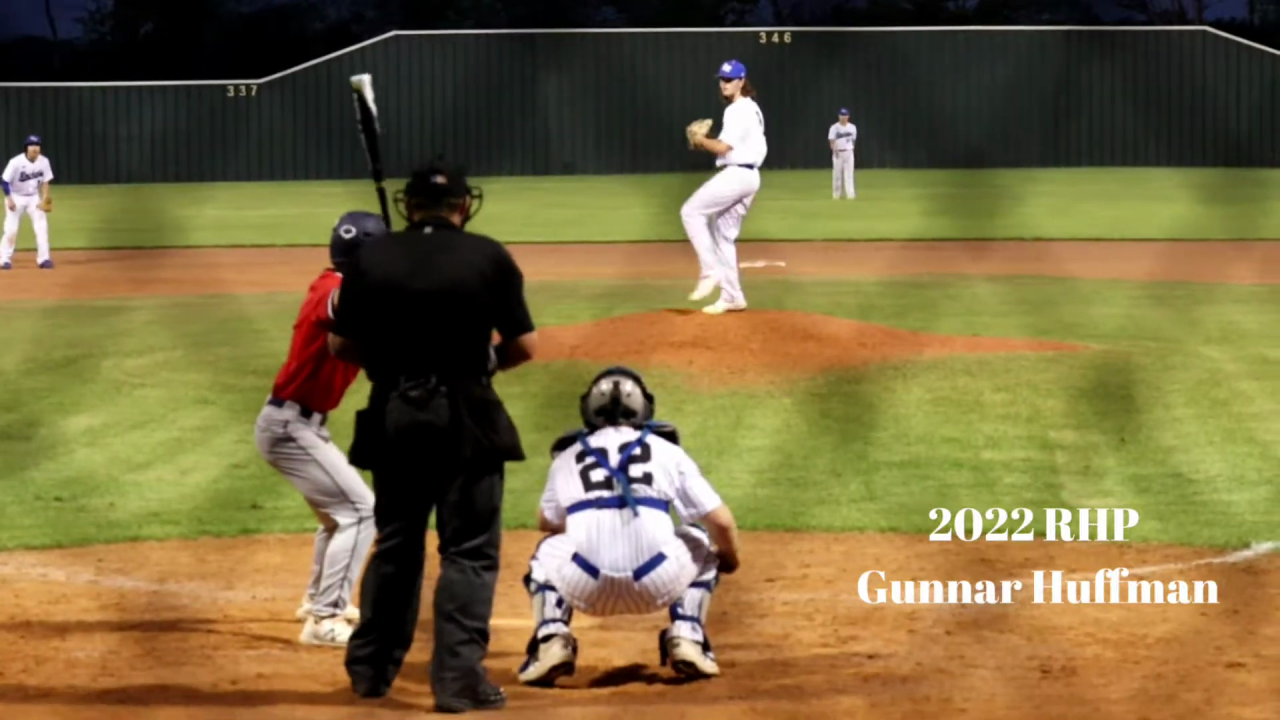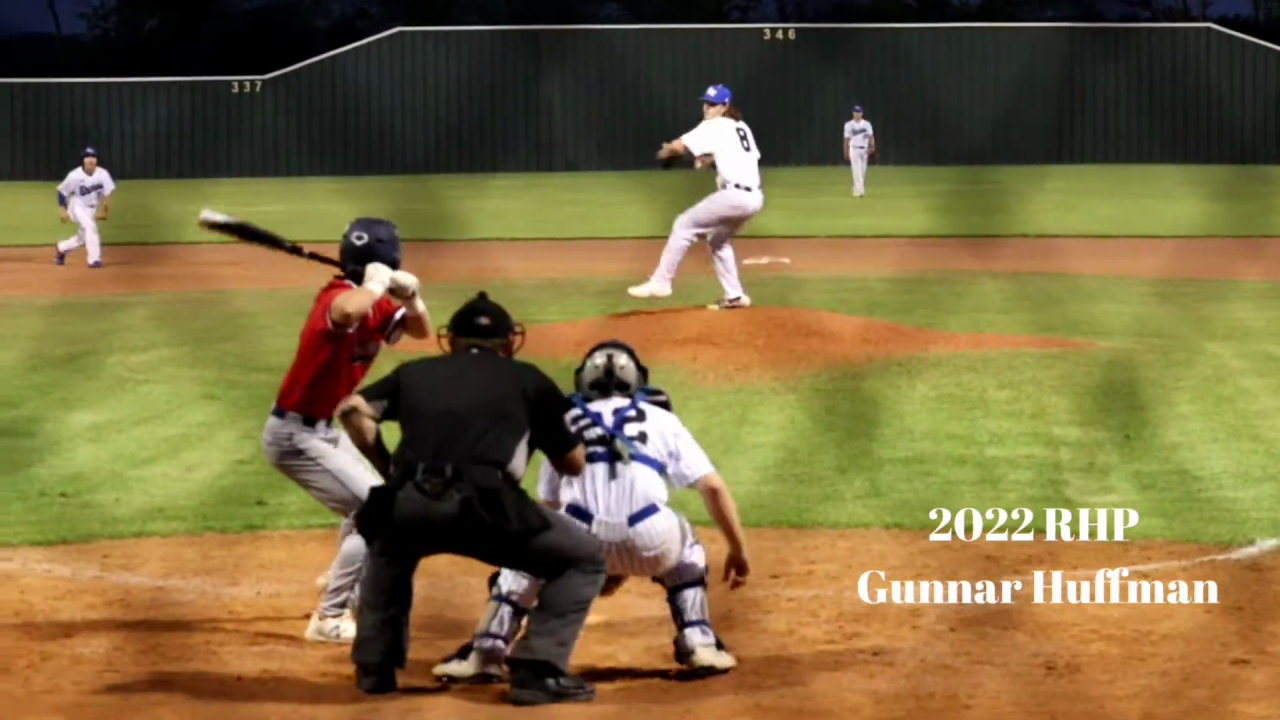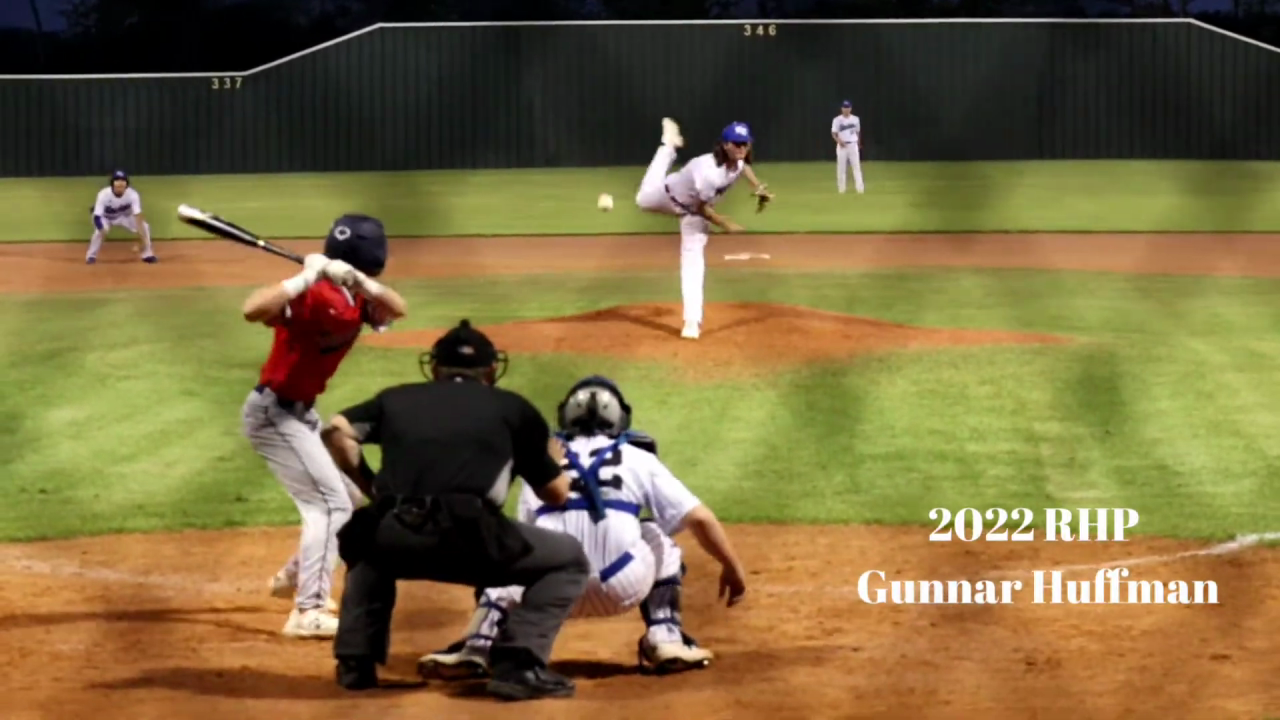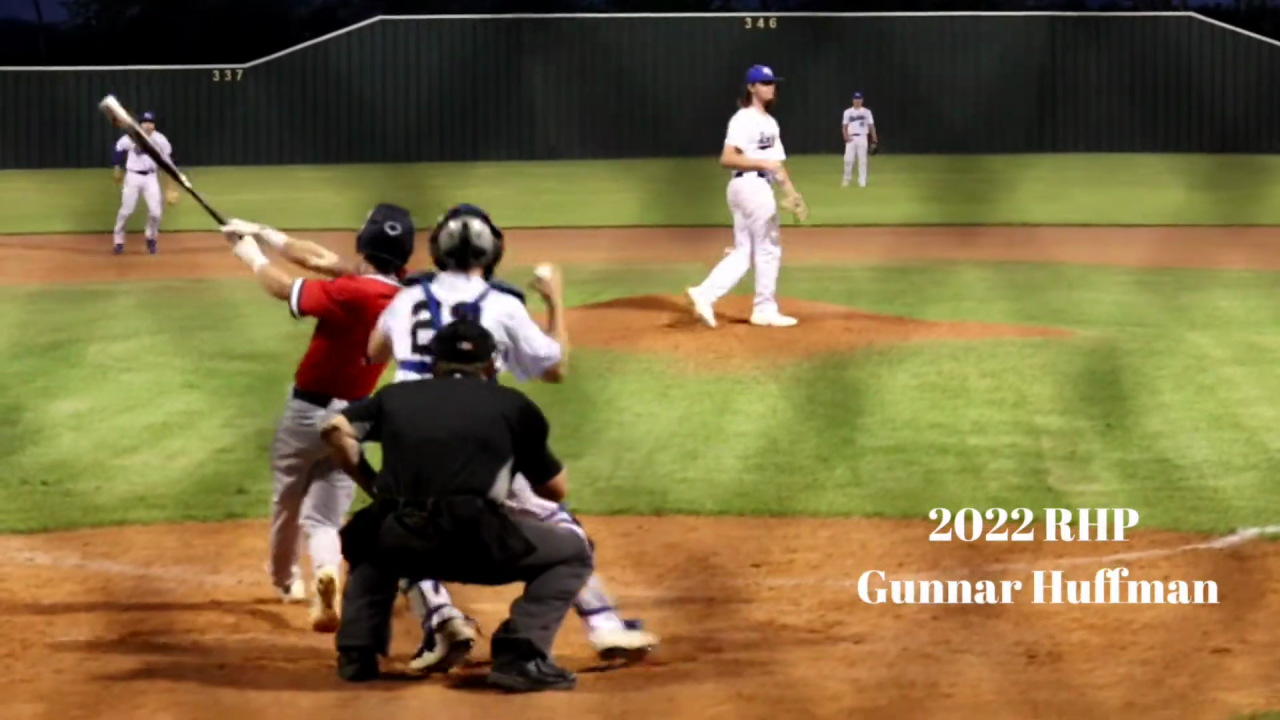
dt=0.7s
person 1, frame 1
left shoulder: (371, 257)
right shoulder: (488, 256)
left elbow: (340, 345)
right elbow: (524, 346)
left hip: (392, 417)
right hip: (464, 417)
left knee: (395, 545)
right knee: (469, 552)
left ankle: (370, 667)
right ankle: (457, 678)
person 1, frame 2
left shoulder: (414, 372)
right shoulder: (529, 379)
left elbow: (352, 409)
right elbow: (573, 463)
left wrist: (387, 467)
right wrist: (569, 430)
left hip: (410, 509)
right hip: (482, 507)
left knee: (388, 551)
right knee: (584, 559)
left ankle: (374, 666)
right ankle: (538, 673)
person 1, frame 3
left shoulder: (397, 398)
right shoulder: (513, 407)
left elbow: (335, 430)
right elbow: (556, 493)
left wrist: (372, 488)
right wrist: (552, 456)
left hip: (394, 540)
right hip: (467, 540)
left knee: (372, 538)
right knee: (569, 560)
left ankle: (355, 660)
right ankle: (519, 665)
person 1, frame 4
left shoulder: (396, 394)
right shoulder: (512, 404)
left elbow: (335, 429)
right elbow: (555, 490)
left wrist: (373, 486)
right wrist: (527, 449)
left hip: (397, 541)
right hip: (472, 540)
left knee: (373, 533)
right knee: (573, 553)
left ankle: (357, 651)
right ankle: (519, 657)
person 2, frame 1
left shoulder: (348, 293)
right shoulder: (331, 290)
left hip: (299, 421)
right hip: (289, 425)
left knee: (339, 510)
right knee: (360, 511)
left ankle: (320, 599)
right ankle: (324, 620)
person 2, frame 2
left shoulder: (375, 303)
right shoulder: (338, 297)
left elbow: (421, 331)
right elbow: (350, 312)
left wrist: (411, 296)
right wrist: (378, 285)
left hip: (318, 426)
right hip: (295, 435)
left knee: (366, 501)
left ankle: (340, 578)
right ankle: (330, 619)
person 2, frame 3
left shoulder: (354, 294)
right shoulder: (311, 294)
left elbow: (395, 309)
right elbow: (253, 309)
left wrist: (357, 279)
right wrist: (303, 278)
left hip: (298, 409)
right hip: (275, 412)
left knee: (349, 496)
right knee: (331, 505)
left ankle: (296, 577)
right ankle: (308, 612)
person 2, frame 4
left shoulder: (346, 291)
right shoulder: (400, 292)
left elbow: (283, 289)
right elbow: (327, 262)
left wrist: (252, 255)
right wrist: (262, 232)
left hip: (308, 412)
left knee: (289, 504)
right knee: (324, 515)
left ankle: (286, 579)
right ankle: (328, 572)
person 3, frame 1
left shoulder: (568, 457)
right shoulder: (666, 451)
left elbow: (547, 523)
right elbow: (721, 522)
right wrist: (729, 558)
left hip: (586, 587)
right hip: (657, 583)
left knee: (547, 553)
right knee: (699, 547)
left ankle: (551, 643)
right ankle: (686, 639)
person 3, frame 2
left shoulder: (565, 423)
right shoulder: (660, 417)
left elbow: (548, 506)
right elbow: (713, 487)
right wrist: (738, 548)
right hip: (648, 534)
right knee: (685, 548)
left ankle: (486, 651)
right ankle: (700, 644)
person 3, frame 3
right shoulder: (638, 458)
right elbow: (700, 519)
right wrist: (733, 568)
right hip: (622, 585)
right knee: (659, 538)
left ankle: (476, 649)
right ankle: (664, 640)
person 3, frame 4
left shoulder: (409, 297)
right shoulder: (504, 305)
left elbow: (375, 354)
right elbow: (555, 369)
right wrist: (554, 303)
right knee: (552, 523)
left ankle: (443, 625)
right ankle: (603, 624)
person 4, frame 1
left shoulder: (737, 110)
right shoulder: (750, 108)
left elbow: (722, 147)
left wrist: (699, 140)
right wrist: (706, 142)
left hip: (736, 175)
right hip: (745, 176)
left knee: (691, 212)
right knee: (724, 234)
left ankle: (710, 272)
right ankle: (731, 296)
person 4, frame 2
left shoulder: (711, 128)
right shoulder: (741, 128)
left elbow: (676, 146)
left wrist: (664, 153)
left hip: (736, 196)
right hip: (752, 198)
left knee: (684, 225)
right knee: (718, 243)
left ankle: (660, 281)
right ankle: (734, 297)
person 4, frame 3
left shoulder: (738, 160)
right shoulder: (708, 171)
right elbow: (702, 208)
left wrist: (757, 186)
right wrist: (725, 225)
left hip: (696, 211)
right hip: (673, 199)
left knee: (693, 260)
right knee: (643, 199)
left ankle: (692, 321)
right ankle: (669, 144)
person 4, frame 4
left shoulder: (771, 122)
right shoulder: (743, 118)
left elbow: (777, 163)
right elbow: (727, 159)
left wrist: (790, 190)
right wrist: (764, 163)
left hip: (744, 189)
right hip: (752, 187)
left knee: (743, 251)
right knee: (769, 248)
left ankle: (704, 295)
right ankle: (764, 309)
